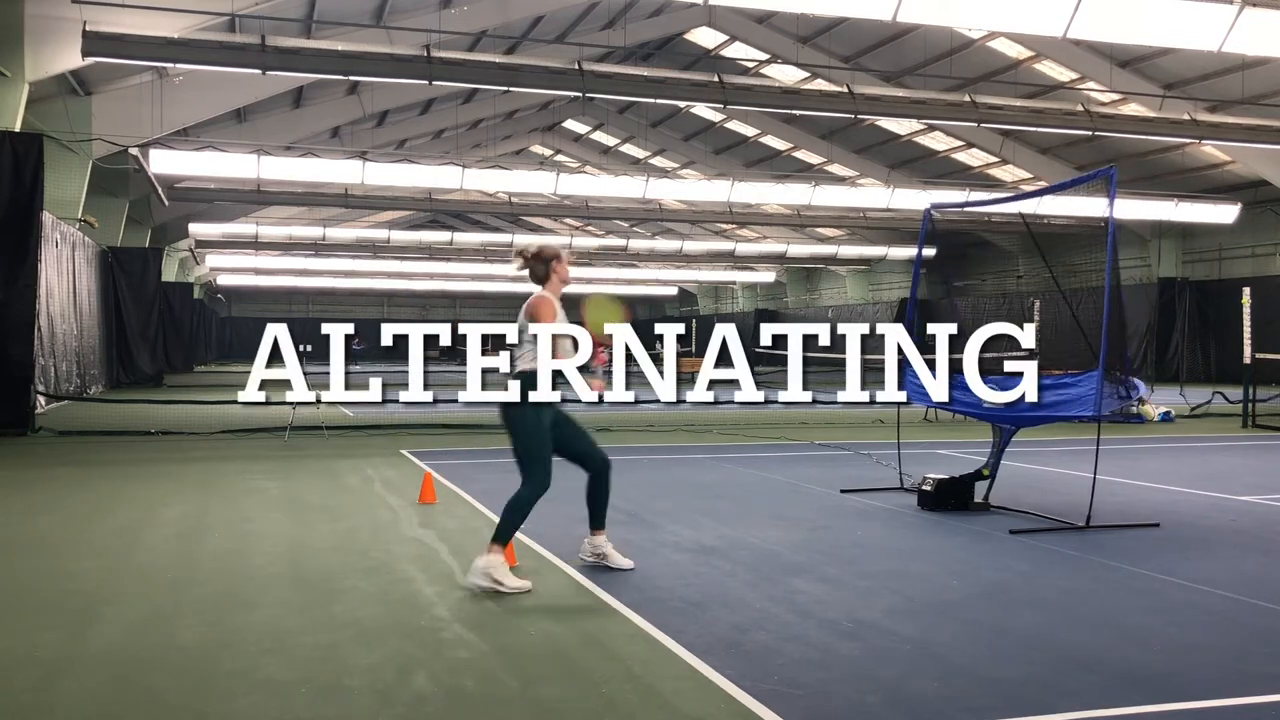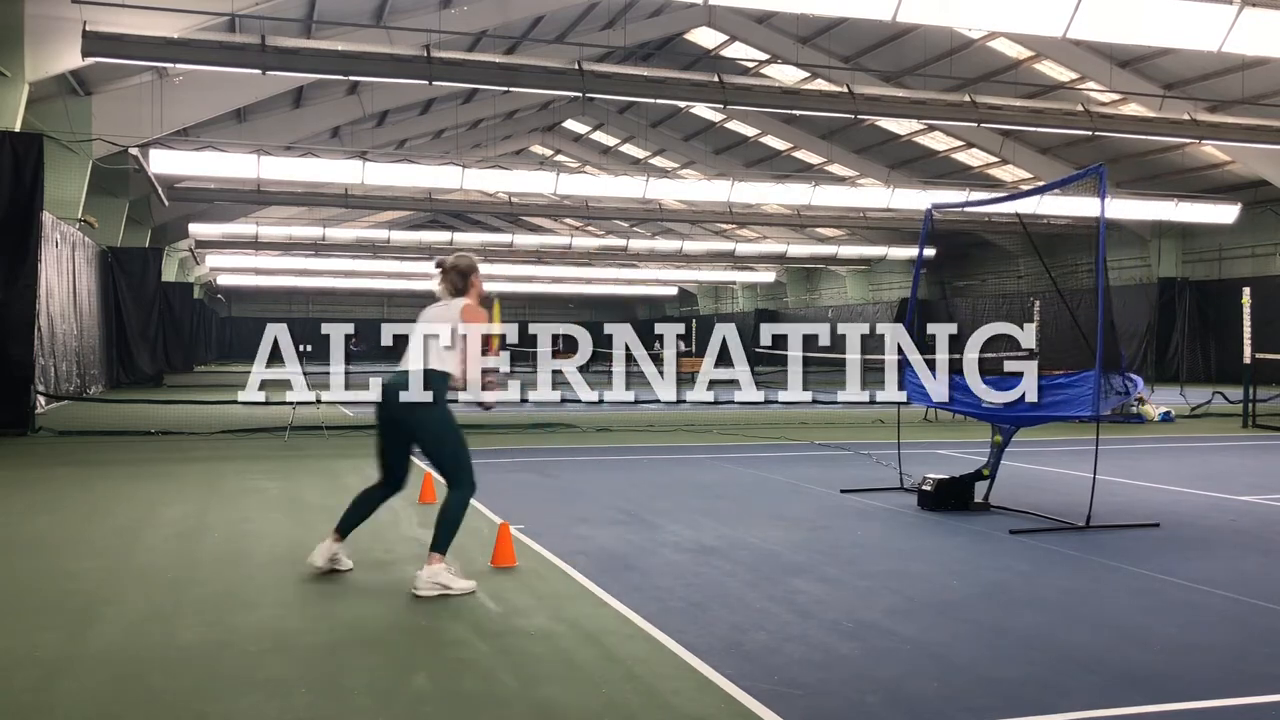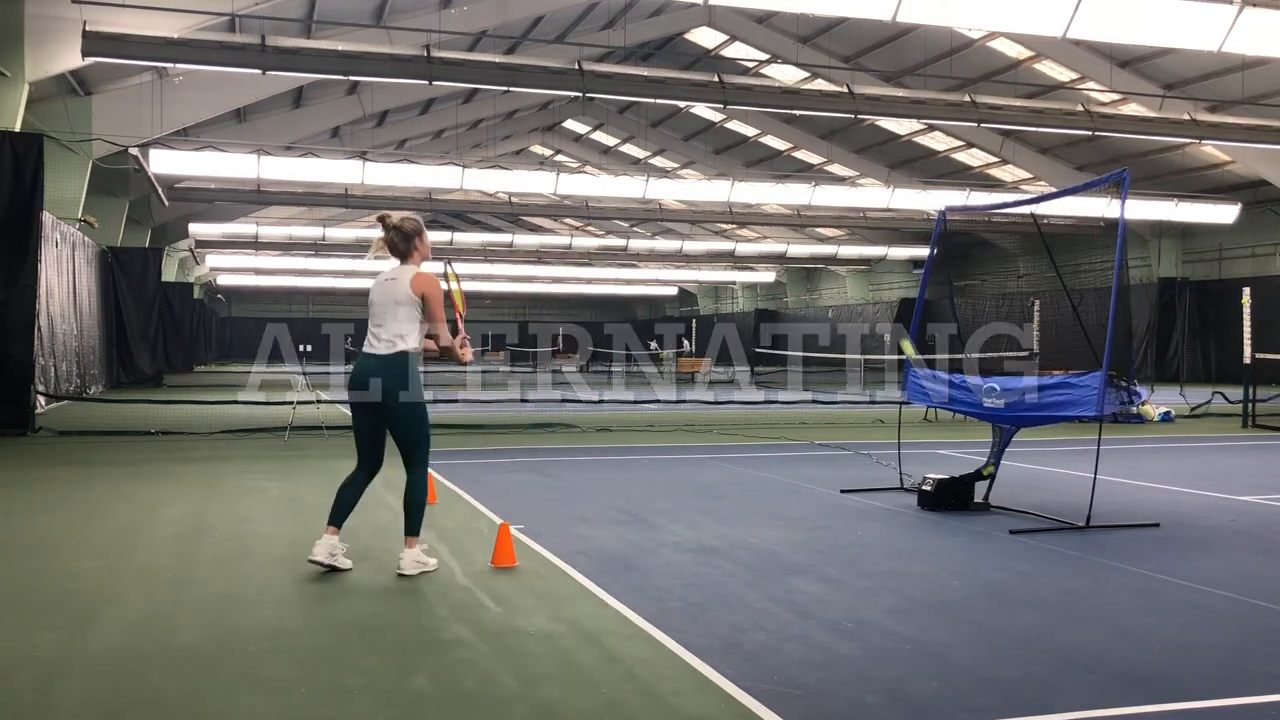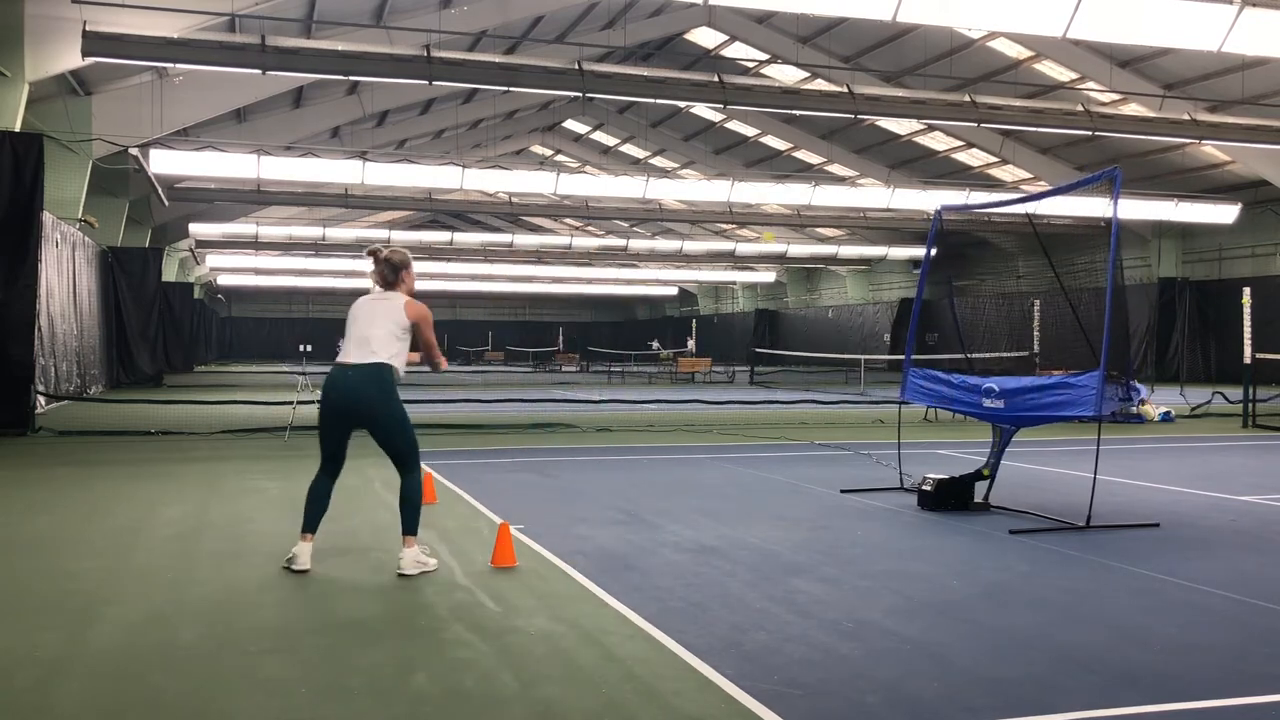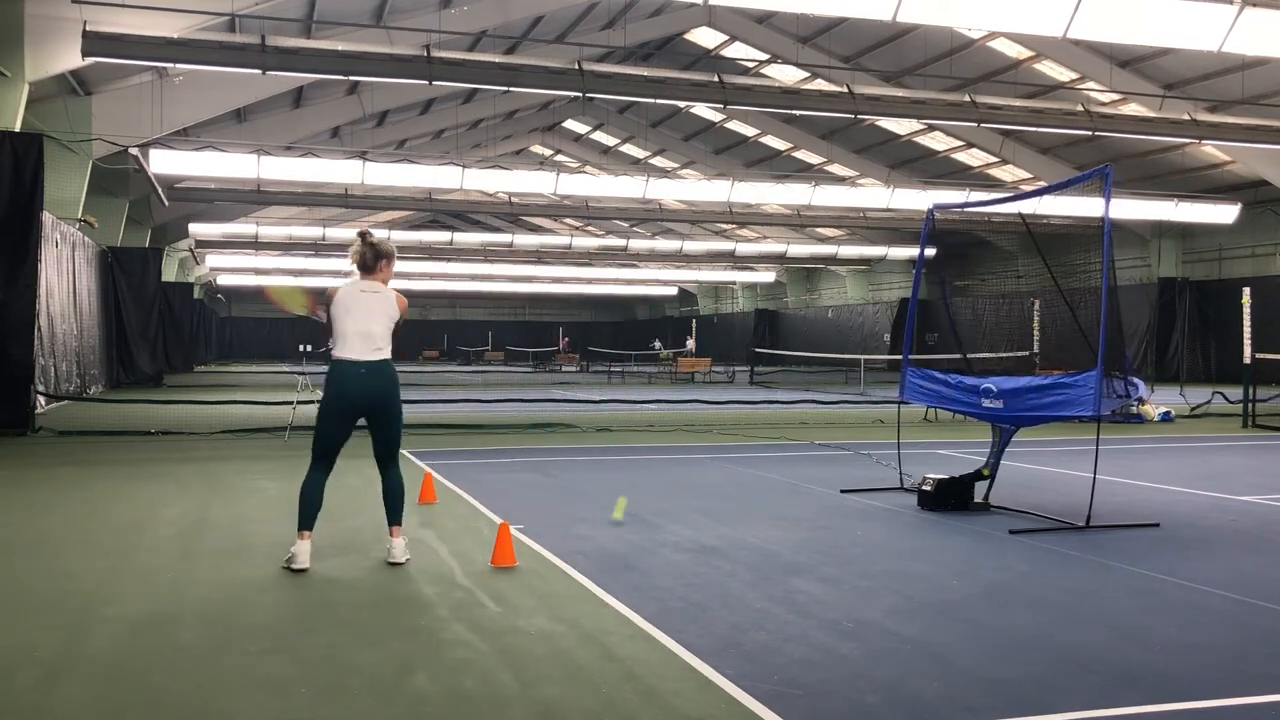
dt=0.5s
person 1, frame 1
left shoulder: (548, 303)
right shoulder: (545, 302)
right elbow: (558, 358)
right wrist: (589, 372)
left hip: (541, 402)
right hip: (525, 400)
left knee: (598, 463)
right knee: (538, 479)
left ankle: (596, 544)
right ankle: (490, 562)
person 1, frame 2
left shoulder: (431, 310)
right shoulder: (475, 312)
right elbow: (467, 371)
left wrist: (470, 384)
right wrist: (481, 391)
left hip: (393, 392)
right hip: (425, 398)
left knee: (391, 480)
right knee: (462, 484)
left ankle: (331, 548)
right ankle: (433, 569)
person 1, frame 3
left shoulder: (379, 283)
right shoulder: (425, 281)
right elbow: (443, 341)
left wrist: (449, 347)
right wrist: (460, 354)
left hip: (363, 373)
right hip: (397, 376)
left knee: (366, 466)
right knee: (417, 466)
left ankle: (328, 542)
right ankle: (412, 552)
person 1, frame 4
left shoulder: (360, 303)
right shoulder: (415, 309)
right elbow: (434, 357)
left wrist: (414, 356)
right wrist: (436, 361)
left hip: (337, 384)
right hip: (375, 388)
left knee: (328, 470)
right knee: (410, 468)
left ankle: (303, 549)
right ankle: (410, 552)
person 1, frame 5
left shoulder: (336, 294)
right shoulder: (398, 300)
left hip: (344, 379)
right hip: (383, 381)
left knee: (320, 466)
right knee: (389, 464)
left ankle: (303, 546)
right ankle: (397, 543)
